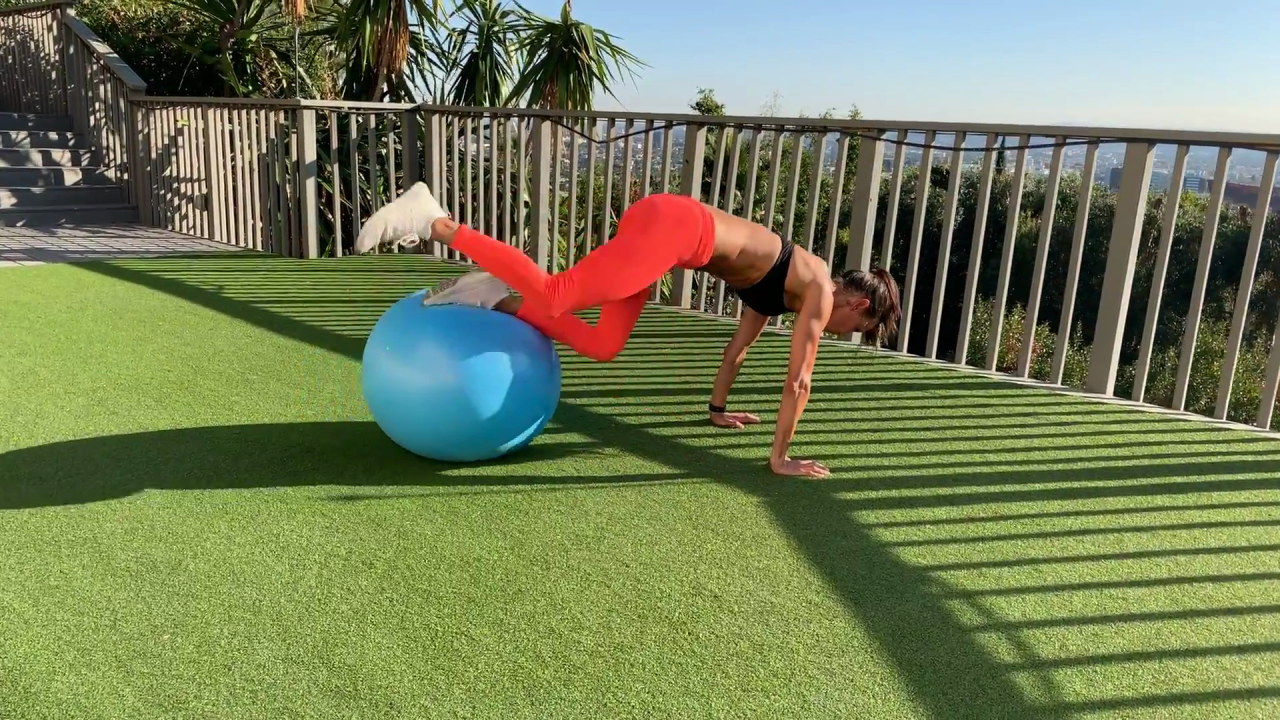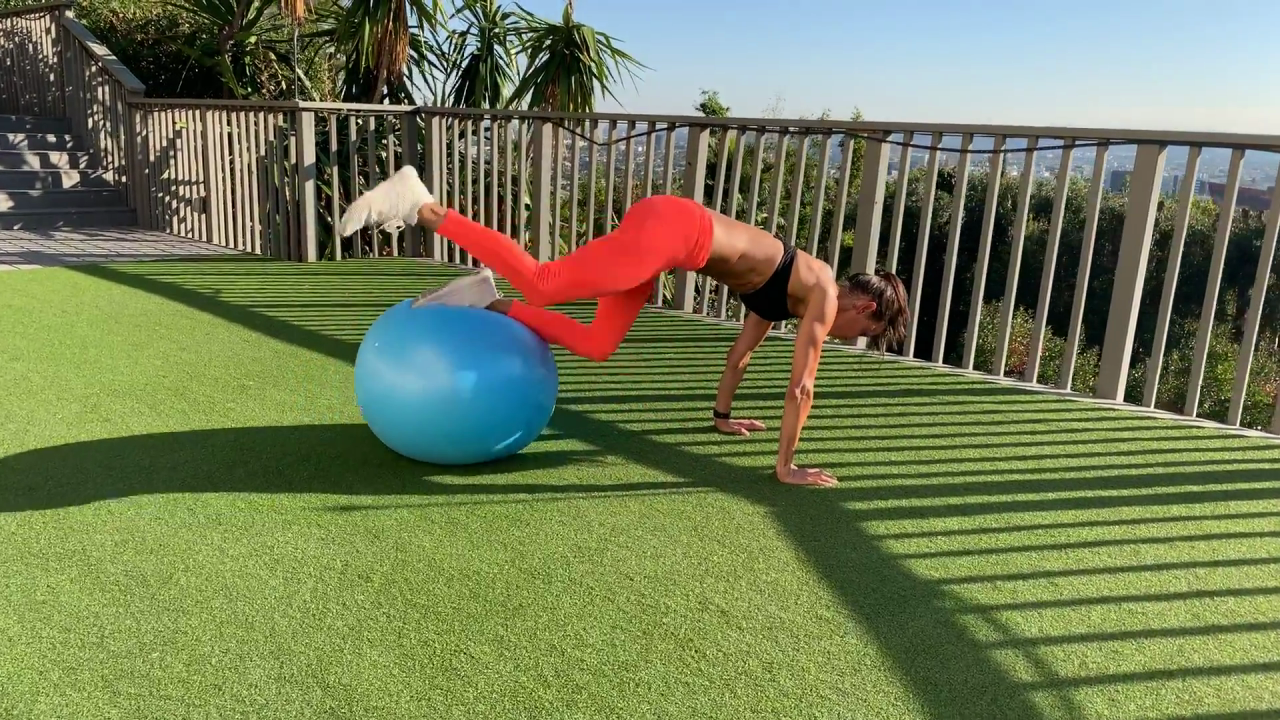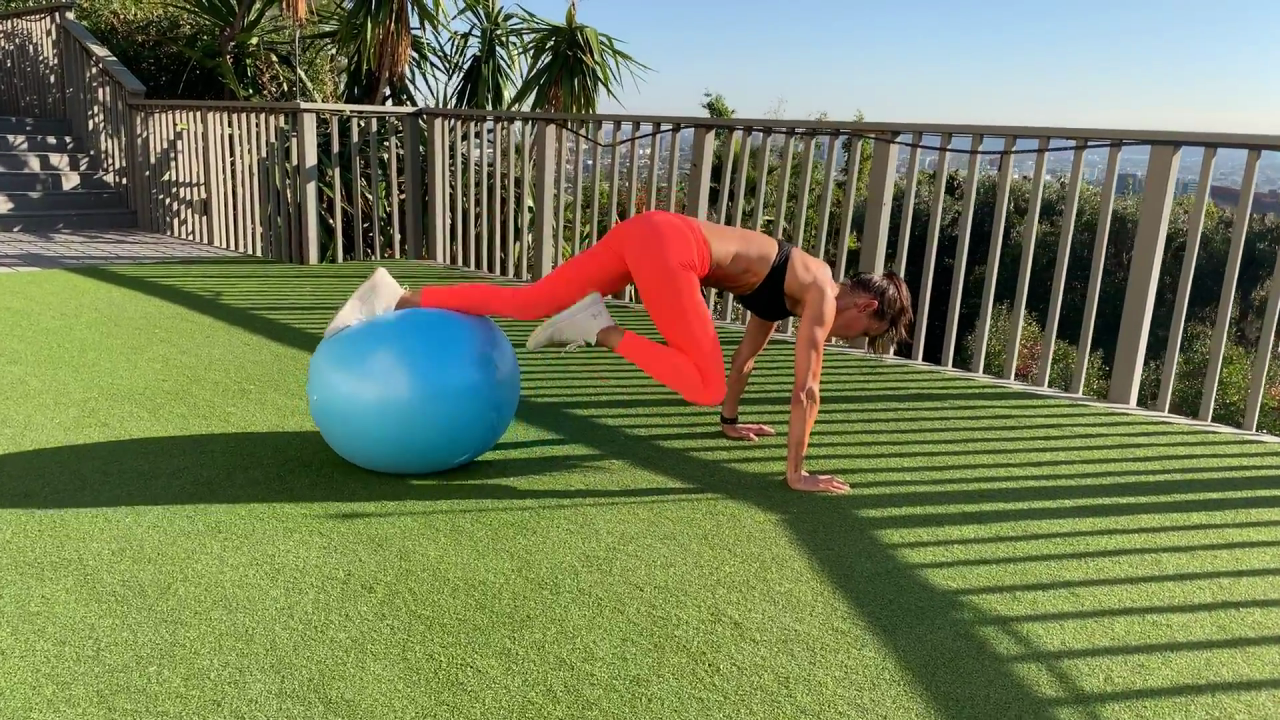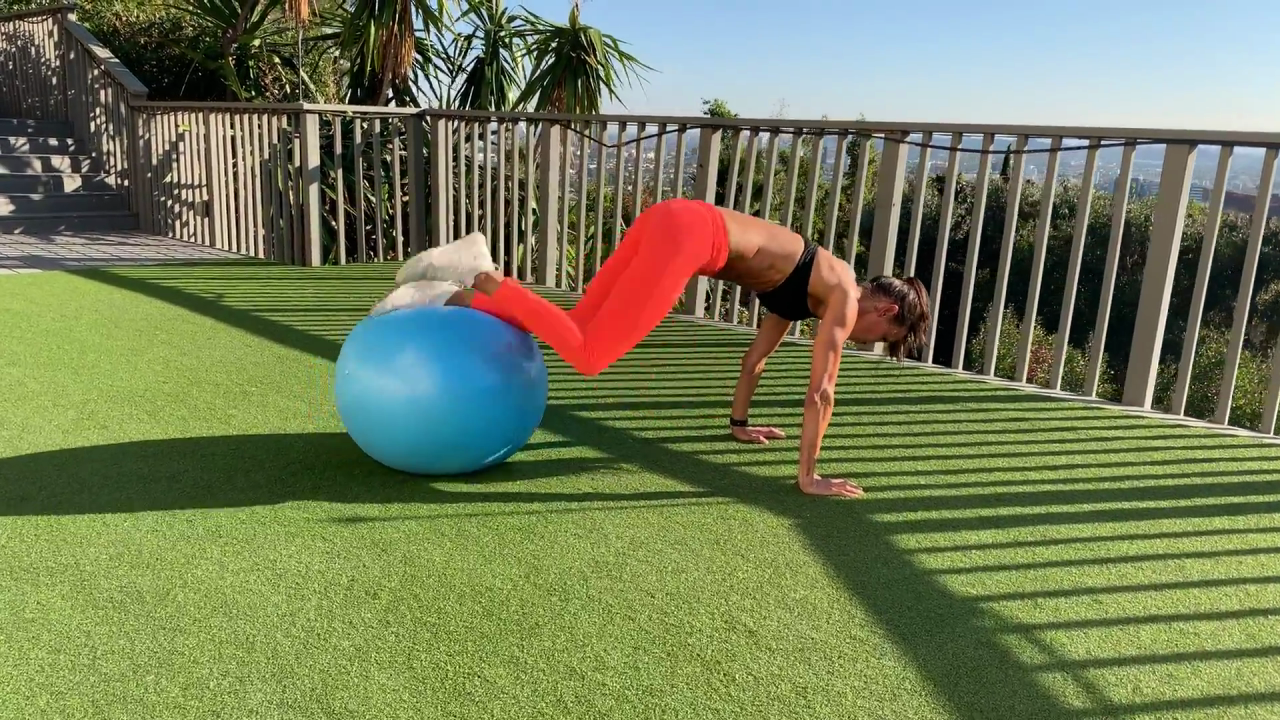
dt=0.4s
person 1, frame 1
left shoulder: (782, 288)
right shoulder: (821, 293)
left elbow: (739, 344)
right elbow: (798, 381)
left wrist: (718, 410)
right wrist: (780, 458)
left hip: (657, 214)
right hip: (671, 228)
left knee: (603, 346)
right knee: (554, 300)
left ankle: (498, 296)
right ankle: (434, 221)
person 1, frame 2
left shoulder: (787, 294)
right shoulder: (823, 295)
left elbow: (741, 349)
right elbow: (801, 386)
left wrist: (722, 415)
right wrist: (786, 465)
left hip: (659, 221)
right hip: (668, 229)
left knee: (597, 346)
right knee: (541, 286)
left ankle: (490, 303)
right ankle: (418, 205)
person 1, frame 3
left shoulder: (788, 291)
right shoulder: (821, 294)
left elbow: (746, 354)
right elbow: (805, 391)
left wrist: (732, 422)
right wrist: (797, 472)
left hip: (644, 235)
right hip: (665, 245)
left knee: (531, 301)
right knee: (705, 387)
left ankle: (393, 299)
right ankle: (601, 330)
person 1, frame 4
left shoulder: (810, 290)
right shoulder: (844, 297)
left elbow: (757, 352)
right elbow: (820, 391)
left wrist: (739, 423)
right wrist: (807, 476)
left hip: (670, 220)
right hip: (684, 234)
left knee: (580, 324)
right knee: (586, 356)
left ankle: (454, 299)
right ankle: (479, 274)
